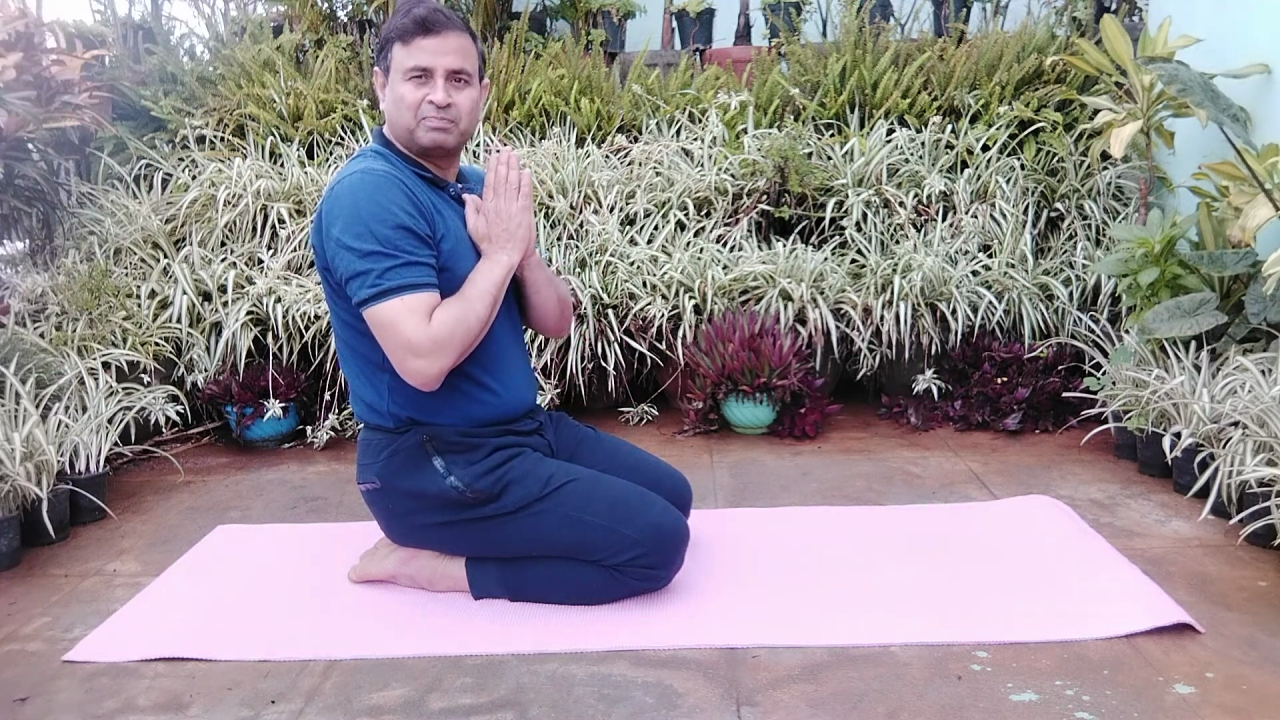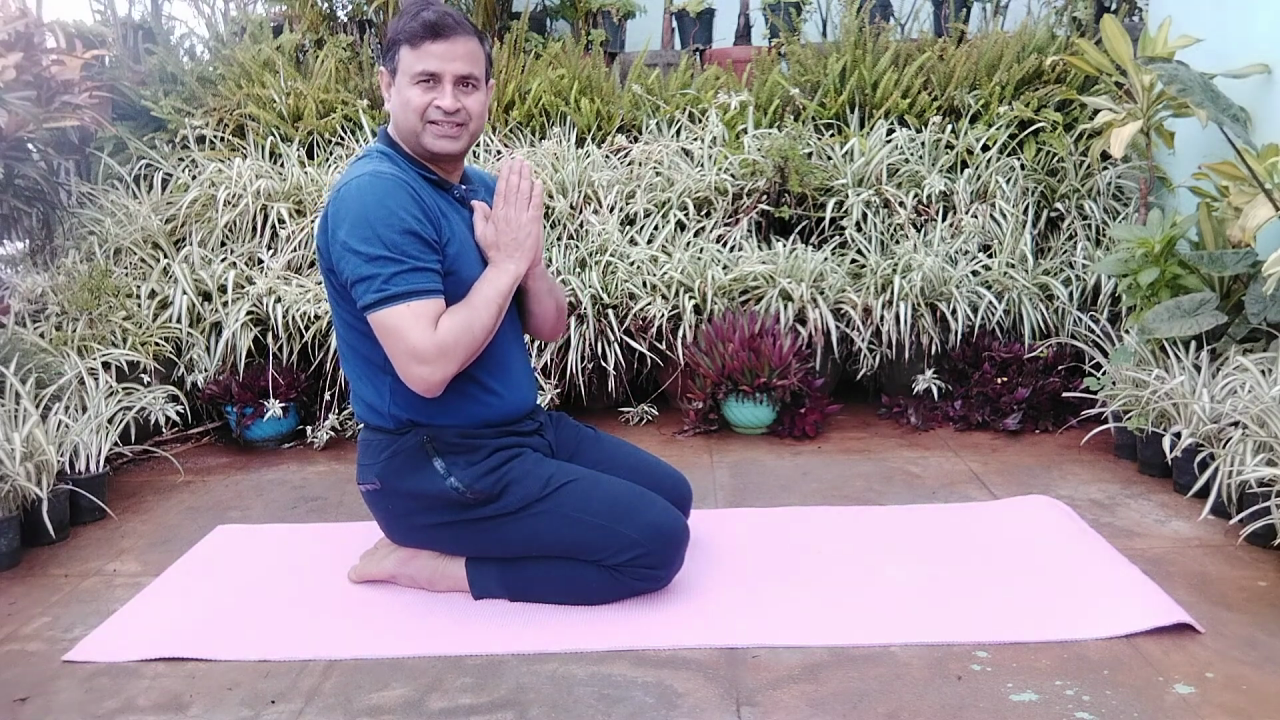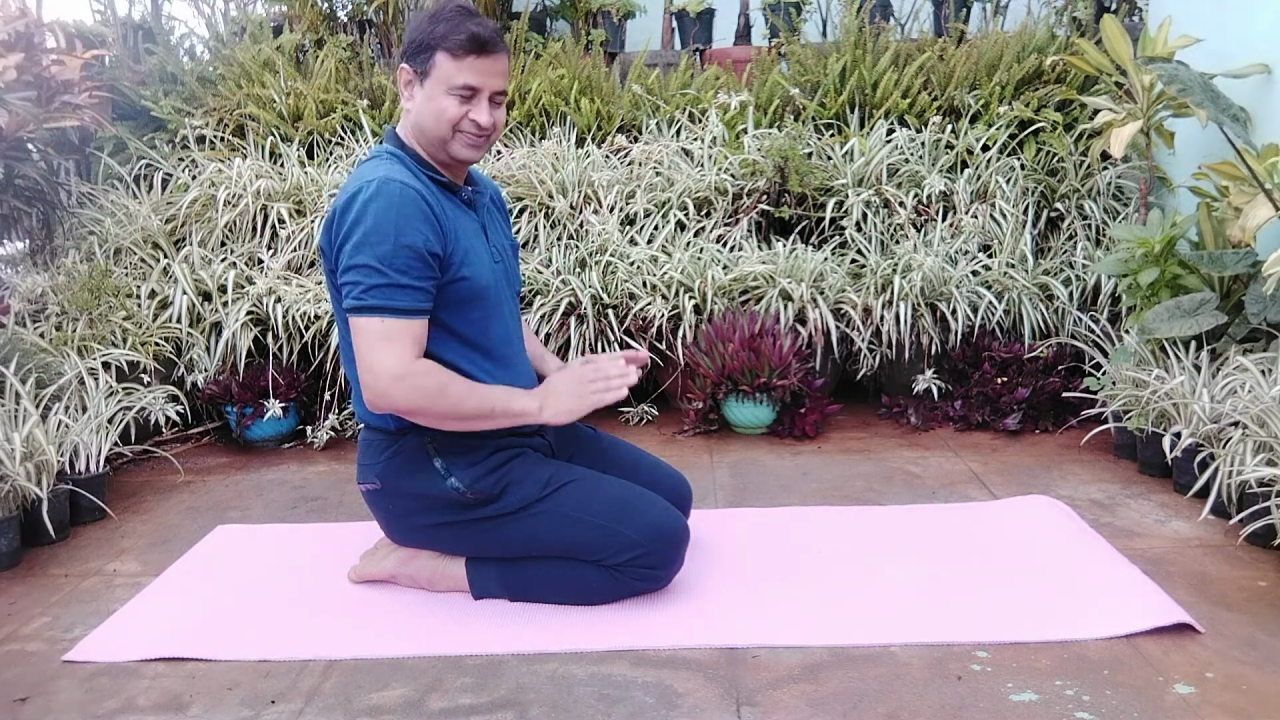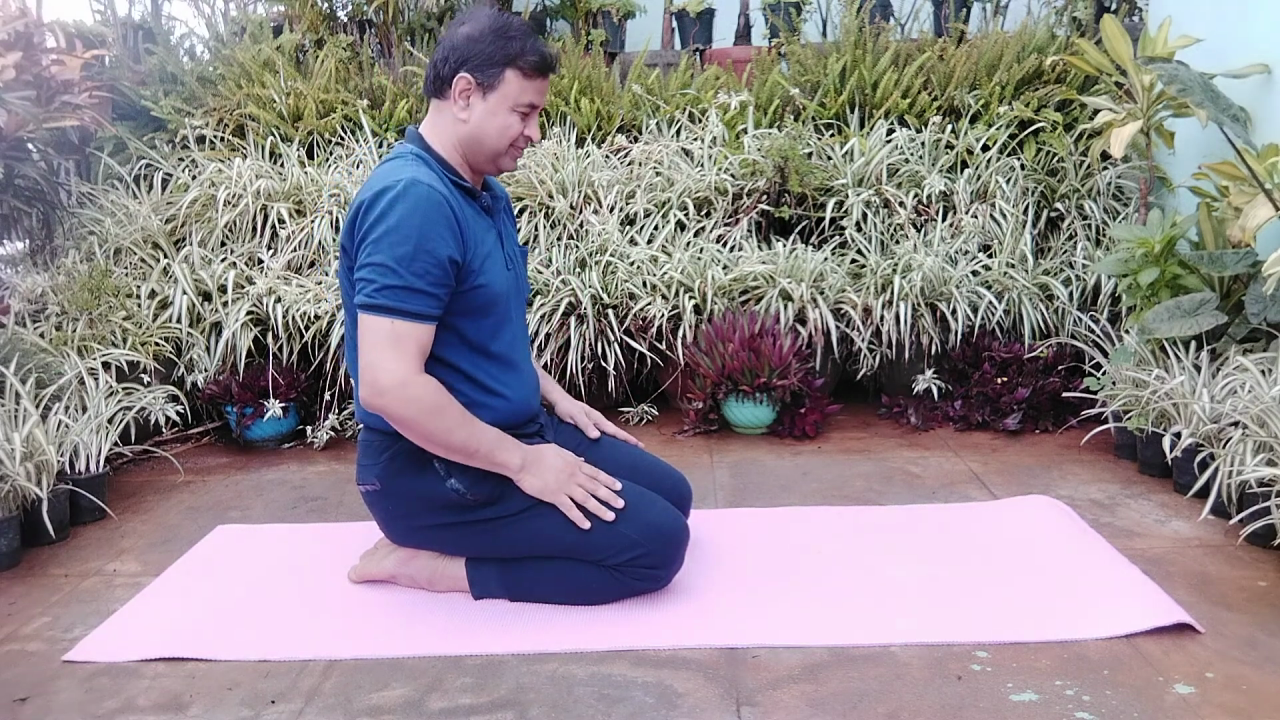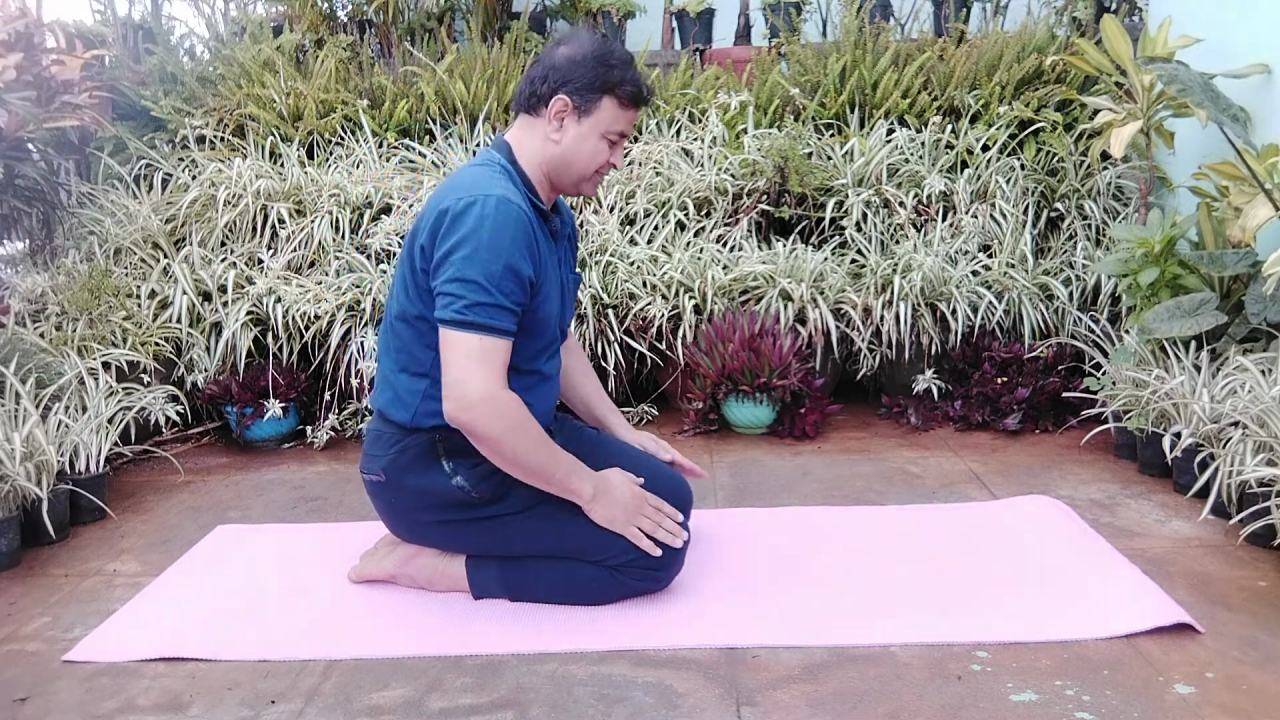
dt=0.4s
person 1, frame 1
left shoulder: (479, 188)
right shoulder: (368, 195)
left elbow: (556, 322)
right elbow: (424, 359)
left wrist: (523, 248)
right wrist: (499, 253)
right hip: (432, 464)
left knee: (671, 495)
right knee: (656, 542)
left ankle: (435, 546)
right ankle: (426, 562)
person 1, frame 2
left shoulder: (486, 190)
right shoulder: (375, 196)
left elbow: (549, 325)
right elbow: (427, 365)
left wrist: (527, 255)
right wrist: (507, 262)
right hip: (434, 464)
left knee: (671, 494)
right knee: (657, 541)
left ankle: (442, 544)
right ankle: (427, 561)
person 1, frame 3
left shoulder: (481, 191)
right shoulder: (387, 199)
right elbow: (390, 382)
left wrist: (558, 373)
right wrist: (538, 400)
left hip: (508, 432)
right hip: (436, 467)
left knee: (669, 494)
right knee: (657, 542)
left ankle: (441, 544)
right ankle: (427, 562)
person 1, frame 4
left shoulder: (486, 194)
right shoulder: (411, 200)
right elbow: (388, 387)
left wrist: (557, 399)
right wrist: (522, 463)
left hip: (508, 429)
right hip: (431, 468)
left knee: (670, 495)
right knee: (656, 542)
left ankle: (440, 544)
right ankle: (424, 560)
person 1, frame 5
left shoulder: (550, 213)
right shoulder: (490, 211)
left elbow: (554, 345)
right elbow: (470, 402)
left wrist: (625, 433)
right wrist: (589, 490)
right hip: (437, 465)
left knee: (667, 497)
right knee: (649, 550)
left ankle: (430, 541)
right ankle: (426, 562)
